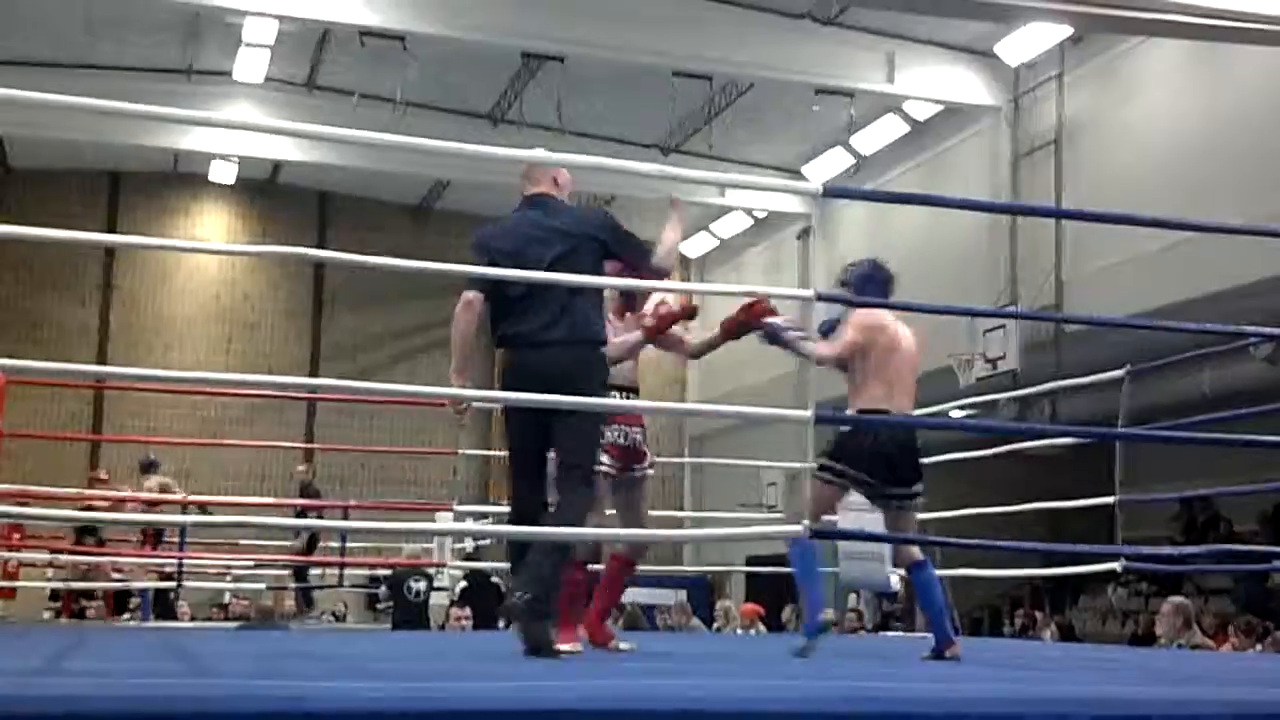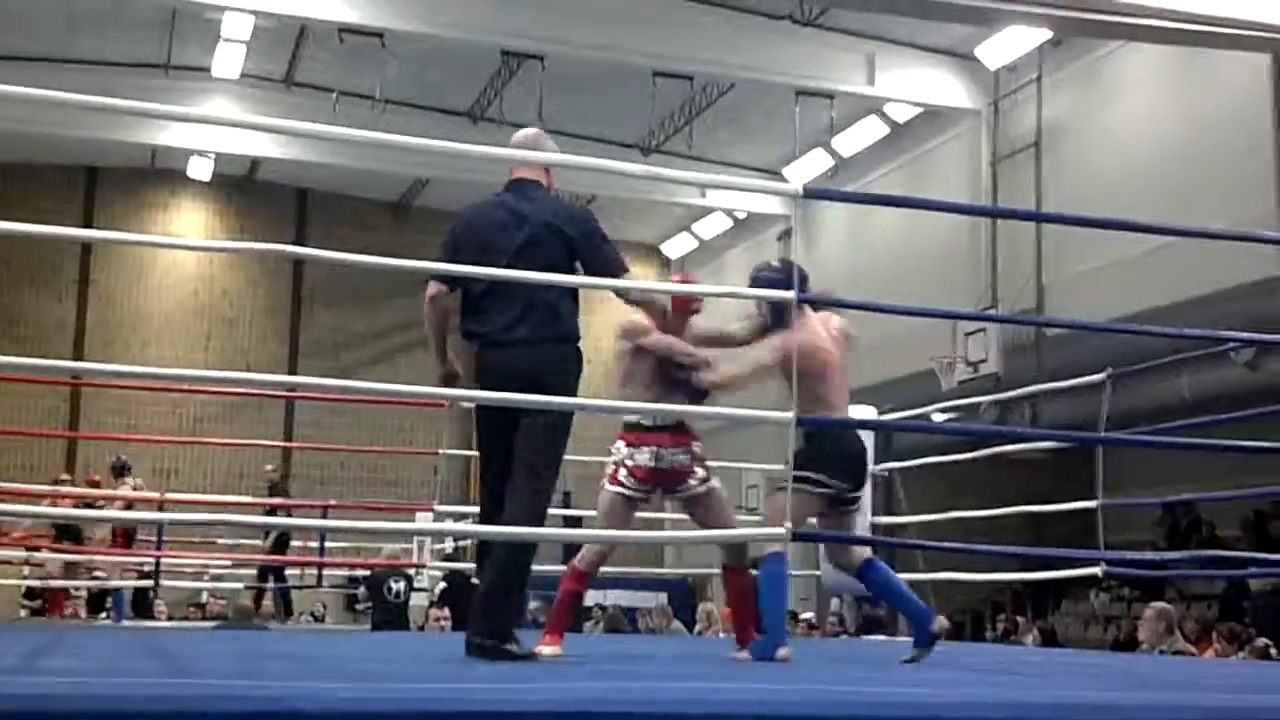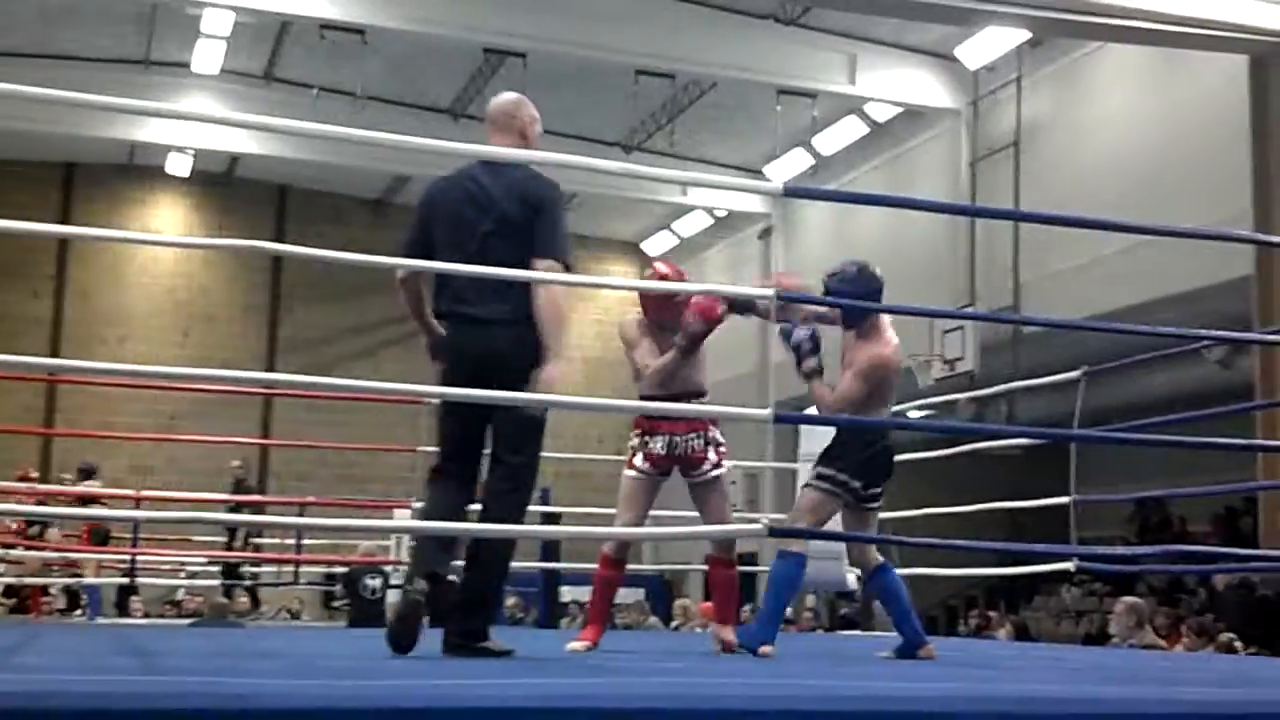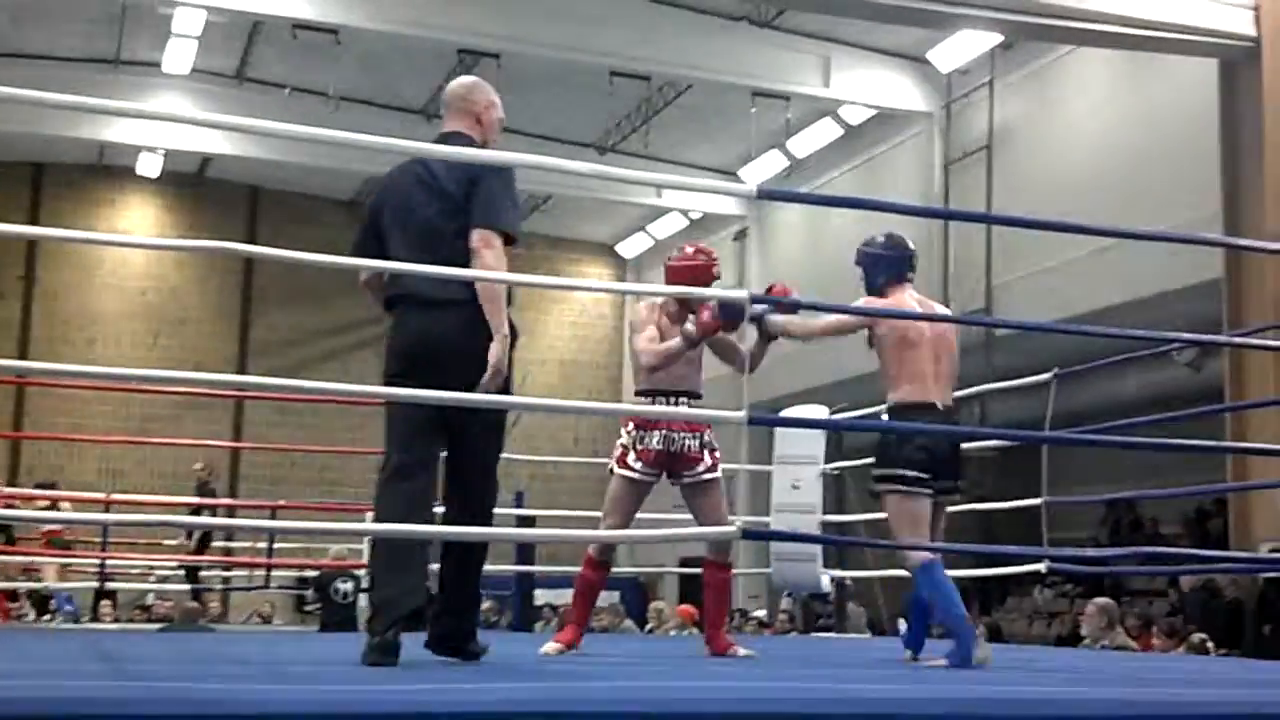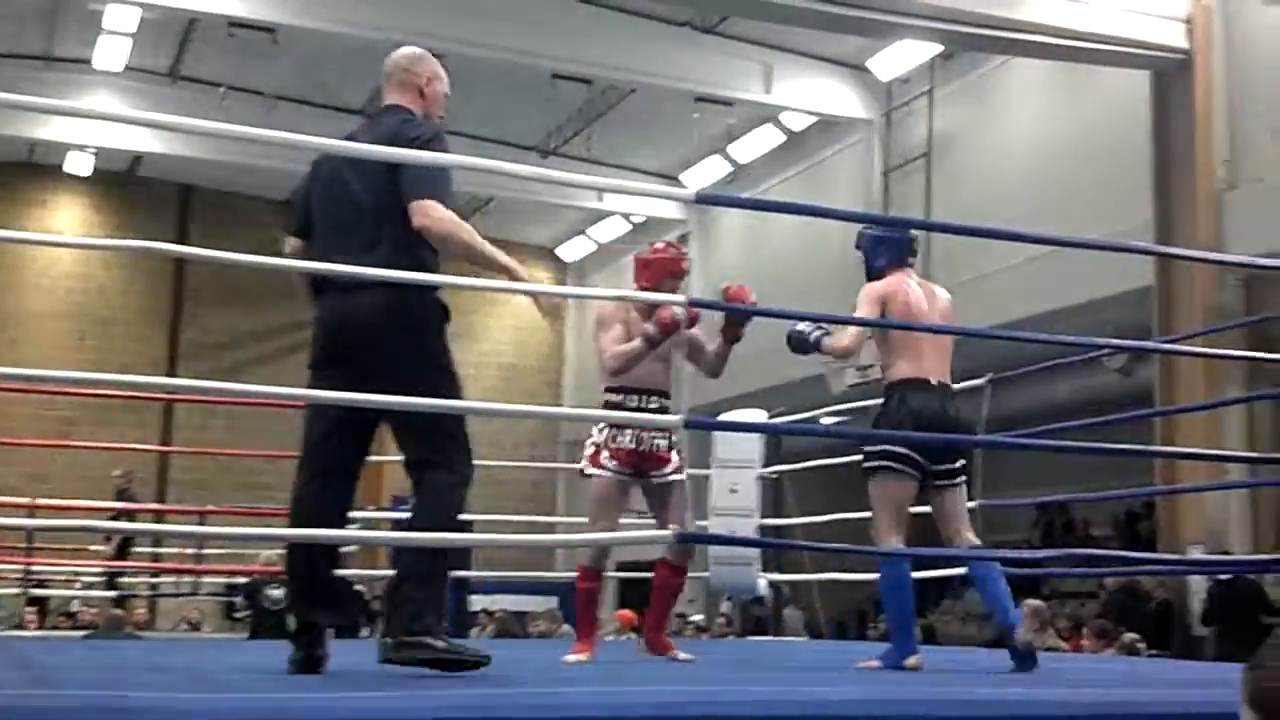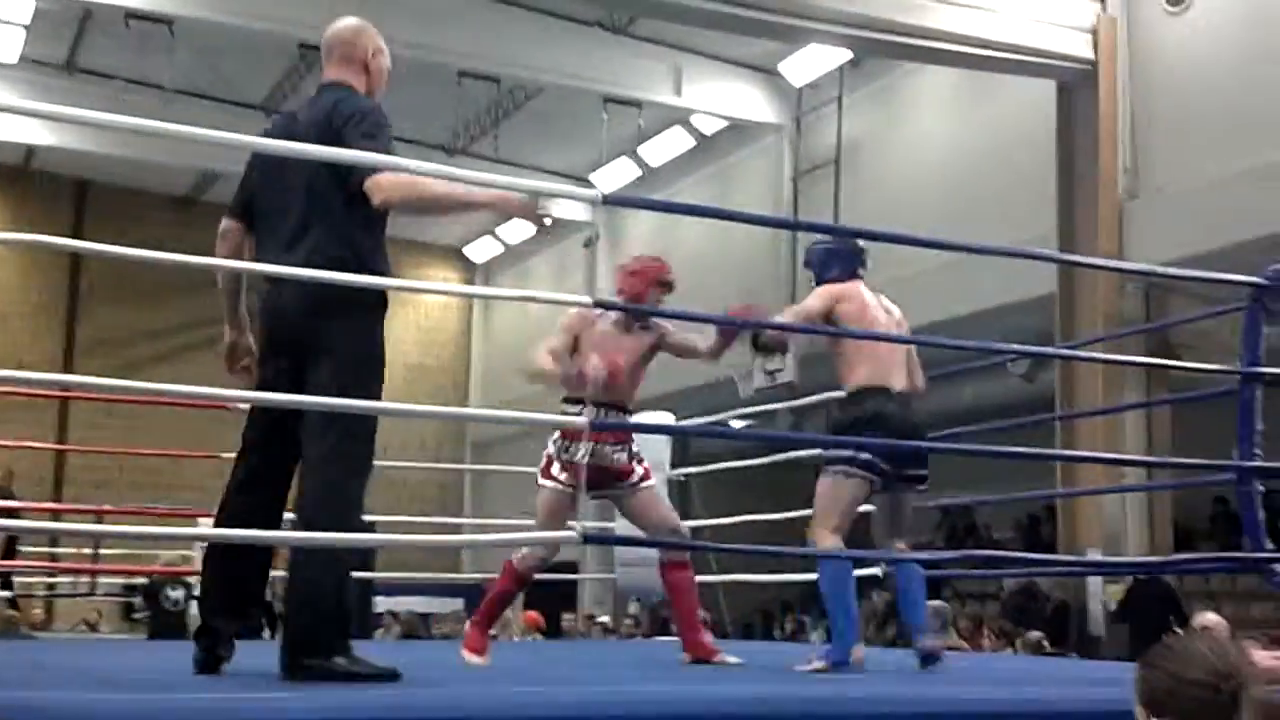
dt=0.3s
person 1, frame 1
left shoulder: (494, 235)
right shoulder: (592, 224)
left elbow: (470, 306)
right elbow: (658, 265)
left wrist: (459, 376)
right wrist: (675, 222)
left hip: (523, 369)
right hip: (579, 366)
left knee: (527, 491)
right knee: (576, 485)
left ankle: (538, 622)
right ankle: (532, 593)
person 1, frame 2
left shoulder: (470, 220)
right shoulder: (569, 217)
left elbow: (437, 295)
right elbow: (625, 289)
left wrist: (443, 358)
right wrist: (660, 301)
left hip: (493, 363)
right hip: (550, 361)
left knee: (495, 489)
right knee: (529, 489)
left ankle: (496, 619)
right ankle: (490, 626)
person 1, frame 3
left shoulder: (441, 191)
right shoulder: (539, 190)
left elbow: (408, 275)
right elbow: (547, 275)
left wrist: (430, 330)
right wrist: (554, 358)
left hip: (461, 344)
right hip: (518, 345)
left knee: (452, 472)
right knee: (508, 484)
left ankle: (424, 578)
right ankle: (467, 626)
person 1, frame 4
left shoulder: (395, 181)
right shoulder: (488, 168)
left elbow: (369, 274)
right elbow: (485, 248)
right wrist: (500, 333)
left hip: (411, 334)
right hip: (468, 332)
left knee: (404, 473)
right knee: (472, 482)
left ankle: (388, 620)
right ankle: (453, 627)
person 1, frame 5
left shoulder: (334, 153)
right shoulder: (419, 136)
left elbow: (295, 245)
right elbow: (426, 215)
right wrist: (512, 267)
left hip: (337, 317)
right hip: (399, 313)
left knee: (324, 471)
right knee: (440, 462)
left ankle: (309, 633)
right ankle: (415, 623)
person 1, frame 6
left shoulder: (279, 130)
right shoulder: (358, 112)
left elbow: (232, 234)
right elbow: (385, 188)
left wrist: (234, 325)
right wrist: (489, 198)
left hip: (283, 307)
right hip: (342, 305)
left knee: (261, 466)
right knee: (334, 469)
left ankle: (217, 631)
right ankle: (314, 643)
person 2, frame 1
left shoulder: (864, 319)
right shoulder: (906, 335)
left elbow: (829, 356)
left wrist: (792, 336)
right wrist: (851, 358)
left hip: (867, 435)
right hip: (903, 438)
right knee: (907, 546)
left ankle: (816, 614)
right ankle: (946, 640)
person 2, frame 2
left shoulder: (794, 341)
right shoulder: (830, 323)
left elbow: (734, 376)
left wrist: (697, 377)
left hip: (824, 445)
right hip: (844, 442)
right knee: (847, 554)
left ankle: (772, 642)
right ankle: (926, 621)
person 2, frame 3
left shoulder: (878, 353)
right shoulder: (865, 323)
left elbow: (831, 405)
right elbow: (817, 314)
left wrist: (807, 363)
left hip: (861, 448)
right hip: (861, 446)
left knee: (795, 531)
right knee: (863, 552)
left ankle: (760, 635)
right ankle: (915, 640)
person 2, frame 4
left shoulder: (878, 308)
right shoulder: (943, 313)
left elbow: (807, 329)
left wrist: (760, 315)
left hip: (910, 430)
right hip: (945, 429)
left knee: (913, 550)
right knee: (926, 546)
left ankle: (967, 643)
right ankle: (915, 640)
person 2, frame 5
left shoulder: (879, 289)
right shoulder: (942, 296)
left elbow: (847, 347)
left wrist: (815, 337)
left hip: (906, 410)
right hip: (945, 411)
left knee: (888, 535)
right knee: (960, 535)
left ankle: (902, 647)
right ankle: (1012, 629)
person 2, frame 6
left shoulder: (832, 294)
right shoulder: (894, 311)
left elbow: (780, 329)
left wrist: (756, 332)
left hip: (865, 417)
right hip: (906, 422)
left knee: (824, 534)
right knee: (898, 540)
left ankle: (845, 645)
right ankle: (922, 634)
person 3, frame 1
left shoulder: (639, 314)
left elbow: (689, 348)
right elbow: (605, 355)
left wrist: (735, 325)
right wrist: (651, 326)
left hip: (629, 423)
left knee: (635, 536)
left ankle: (595, 625)
right ankle: (566, 627)
person 3, frame 2
left shoulder: (679, 346)
right shoulder: (634, 327)
left elbow: (692, 393)
right elbow: (692, 357)
right wrist: (712, 363)
left hip: (681, 447)
right hip: (637, 448)
left knee: (735, 541)
right knee: (600, 546)
left ankle: (748, 637)
right ankle: (553, 632)
person 3, frame 3
left shoulder: (694, 309)
right shoulder: (633, 328)
left elbow: (742, 301)
right elbow: (654, 375)
right wrist: (692, 335)
left hip: (698, 429)
right hip: (652, 432)
right knee: (623, 533)
left ankle: (726, 628)
right ankle: (593, 628)
person 3, frame 4
left shoulder: (703, 317)
right shoulder: (646, 313)
left elbow: (745, 365)
right elbow: (650, 361)
right wrist: (696, 332)
left hip: (693, 431)
right hip: (647, 429)
left knee: (721, 535)
right knee: (609, 534)
left ankle: (718, 637)
right ankle: (572, 629)
person 3, frame 5
left shoulder: (676, 316)
right shoulder: (613, 311)
left elbow: (713, 368)
right elbow: (612, 364)
left wrist: (731, 331)
right wrist: (657, 331)
left hip: (659, 432)
right hip: (618, 429)
left knee: (681, 541)
right knee: (601, 539)
left ankle: (656, 634)
right ankle: (584, 637)
person 3, frame 6
left shoulder: (654, 332)
right shoulder: (583, 319)
left elbow: (708, 353)
right elbow: (539, 364)
left wrist: (729, 334)
right wrist: (580, 376)
left hip: (618, 445)
right hip: (574, 441)
left knee: (674, 534)
right knee: (542, 550)
left ankle: (696, 643)
right ankle: (478, 629)
